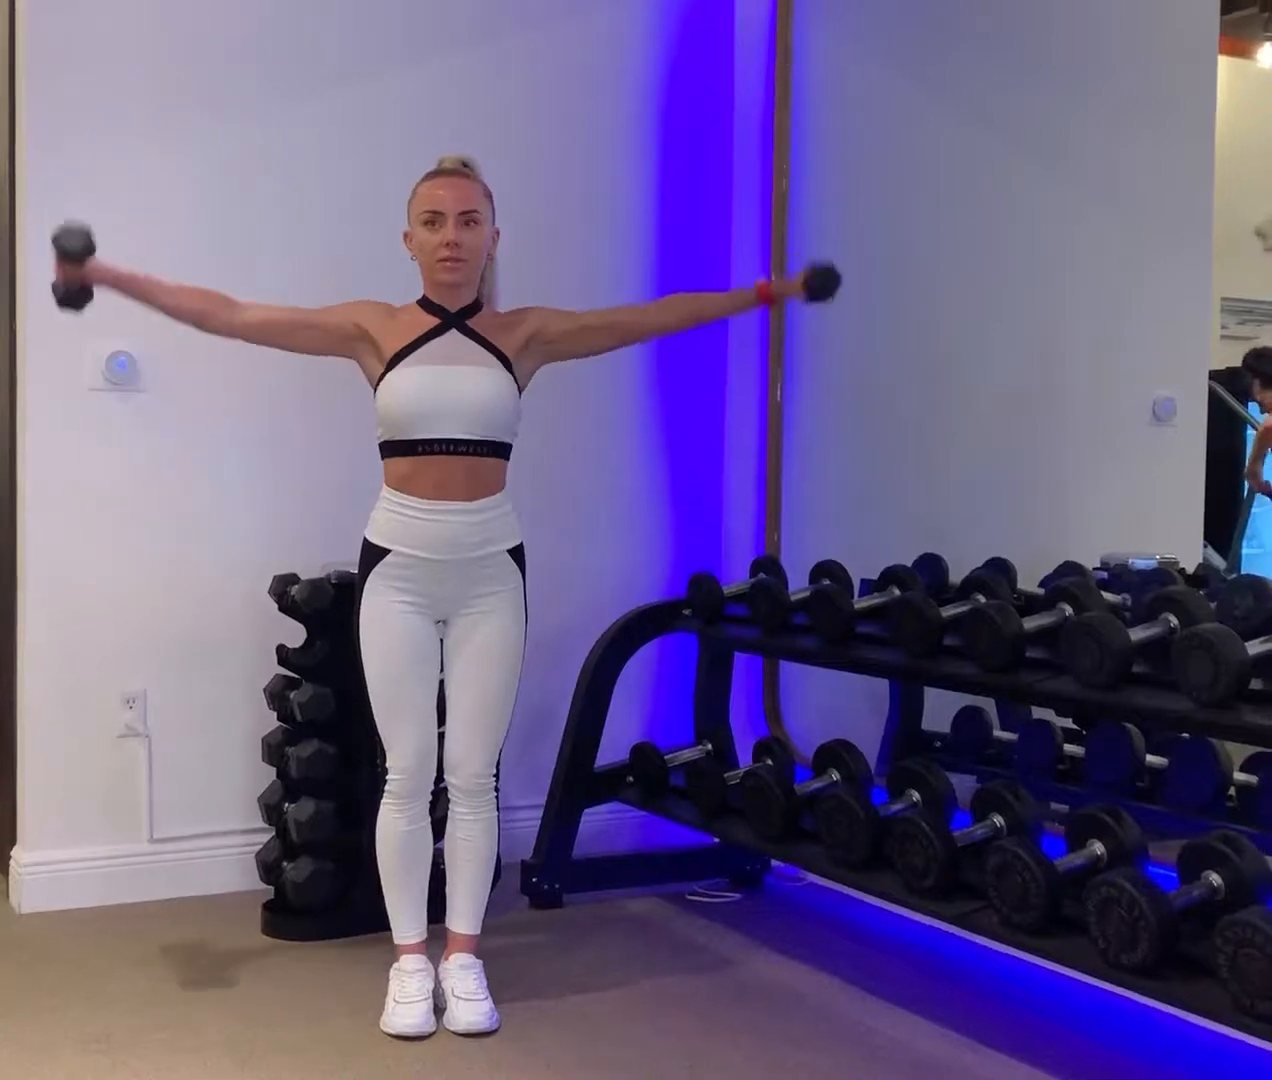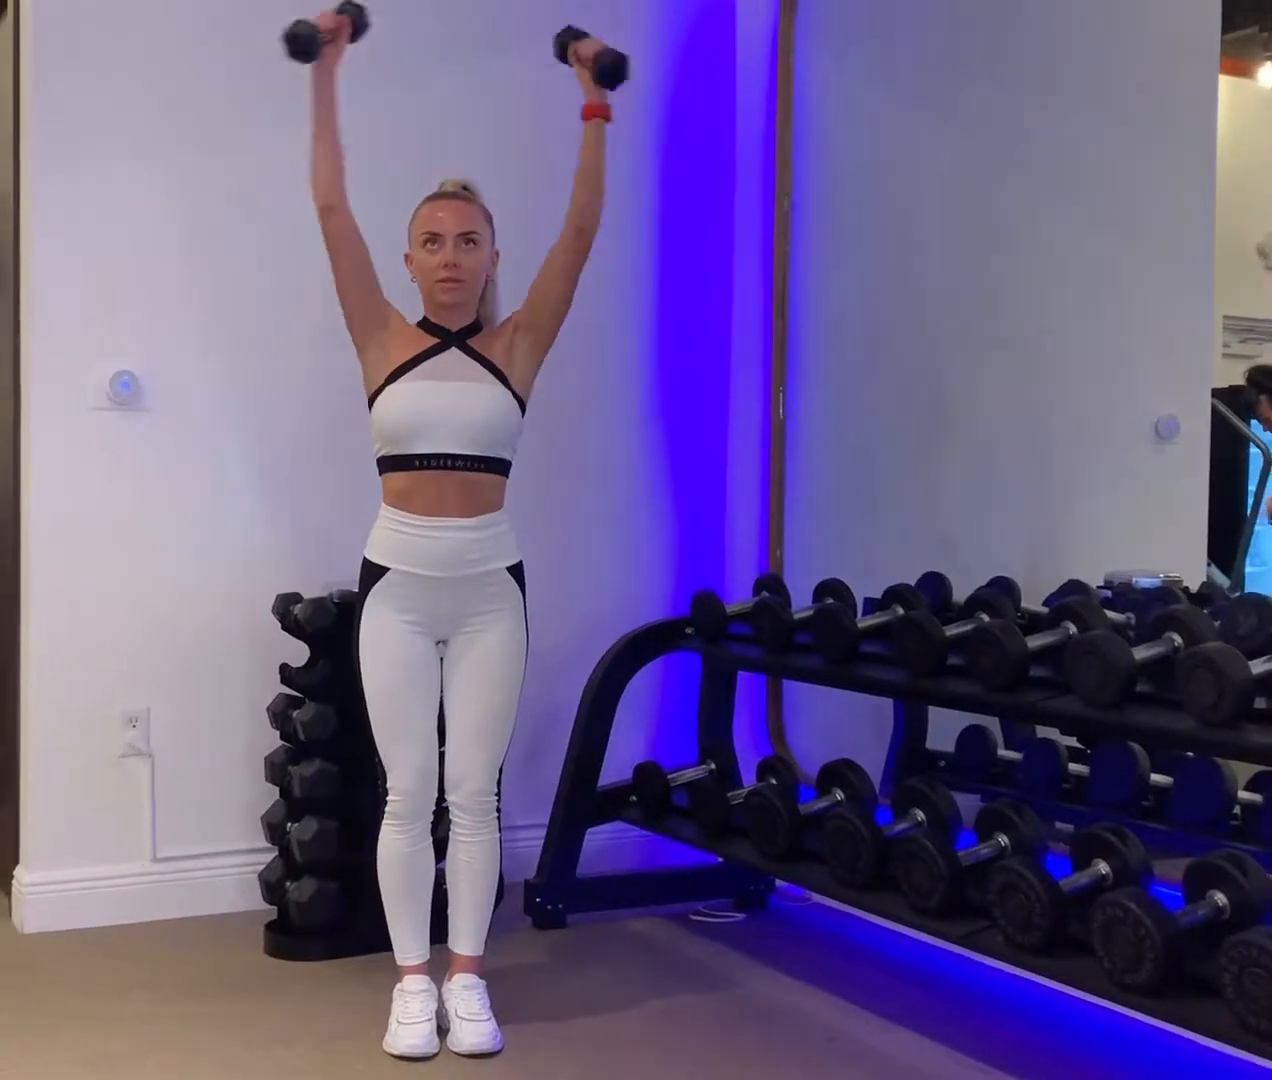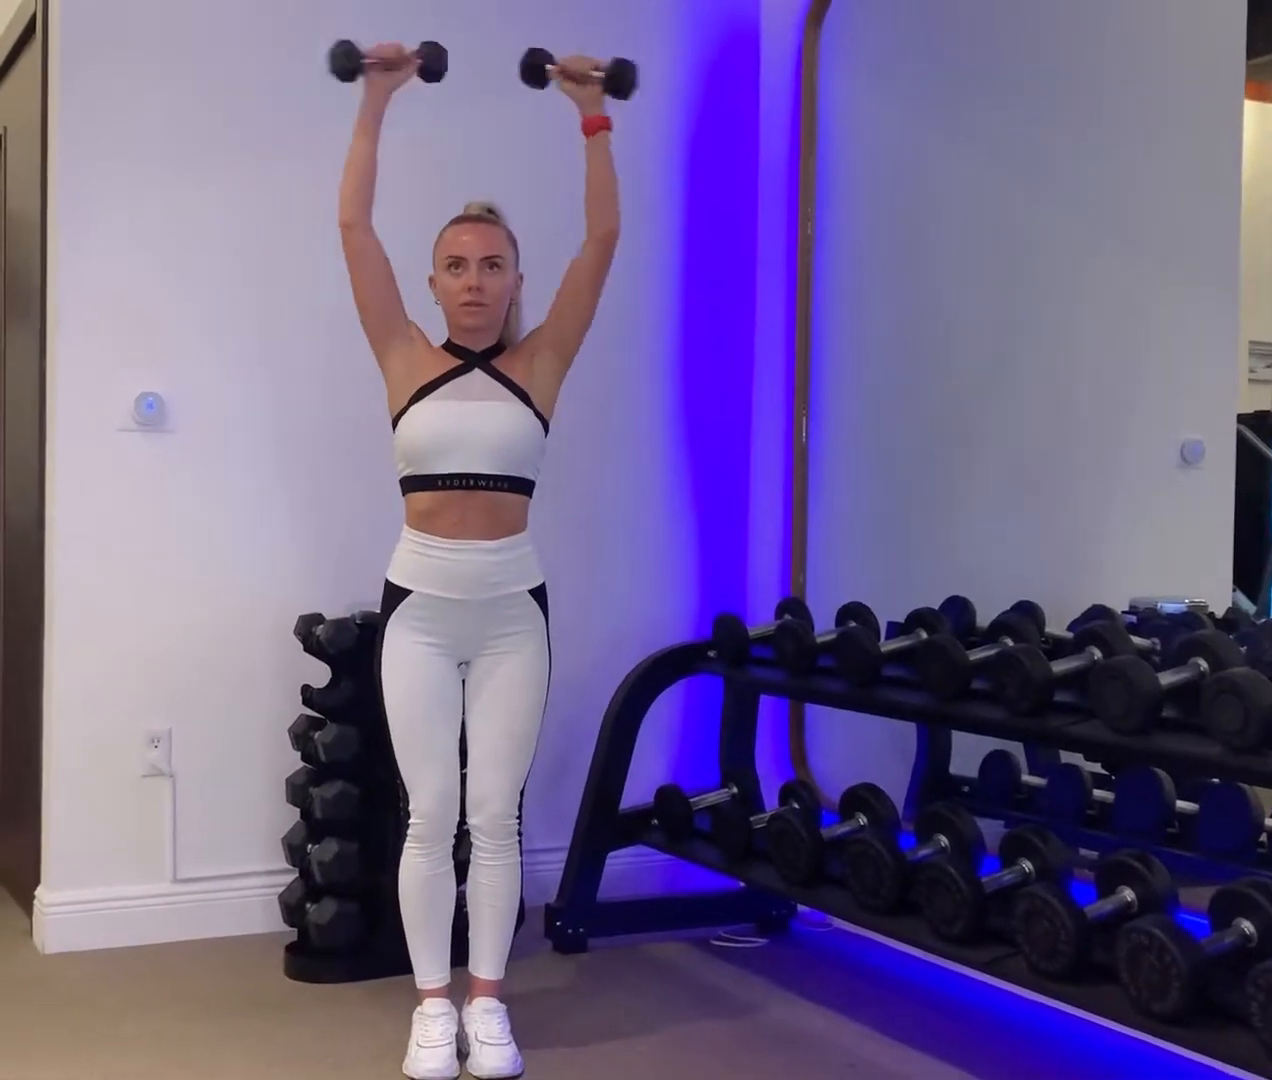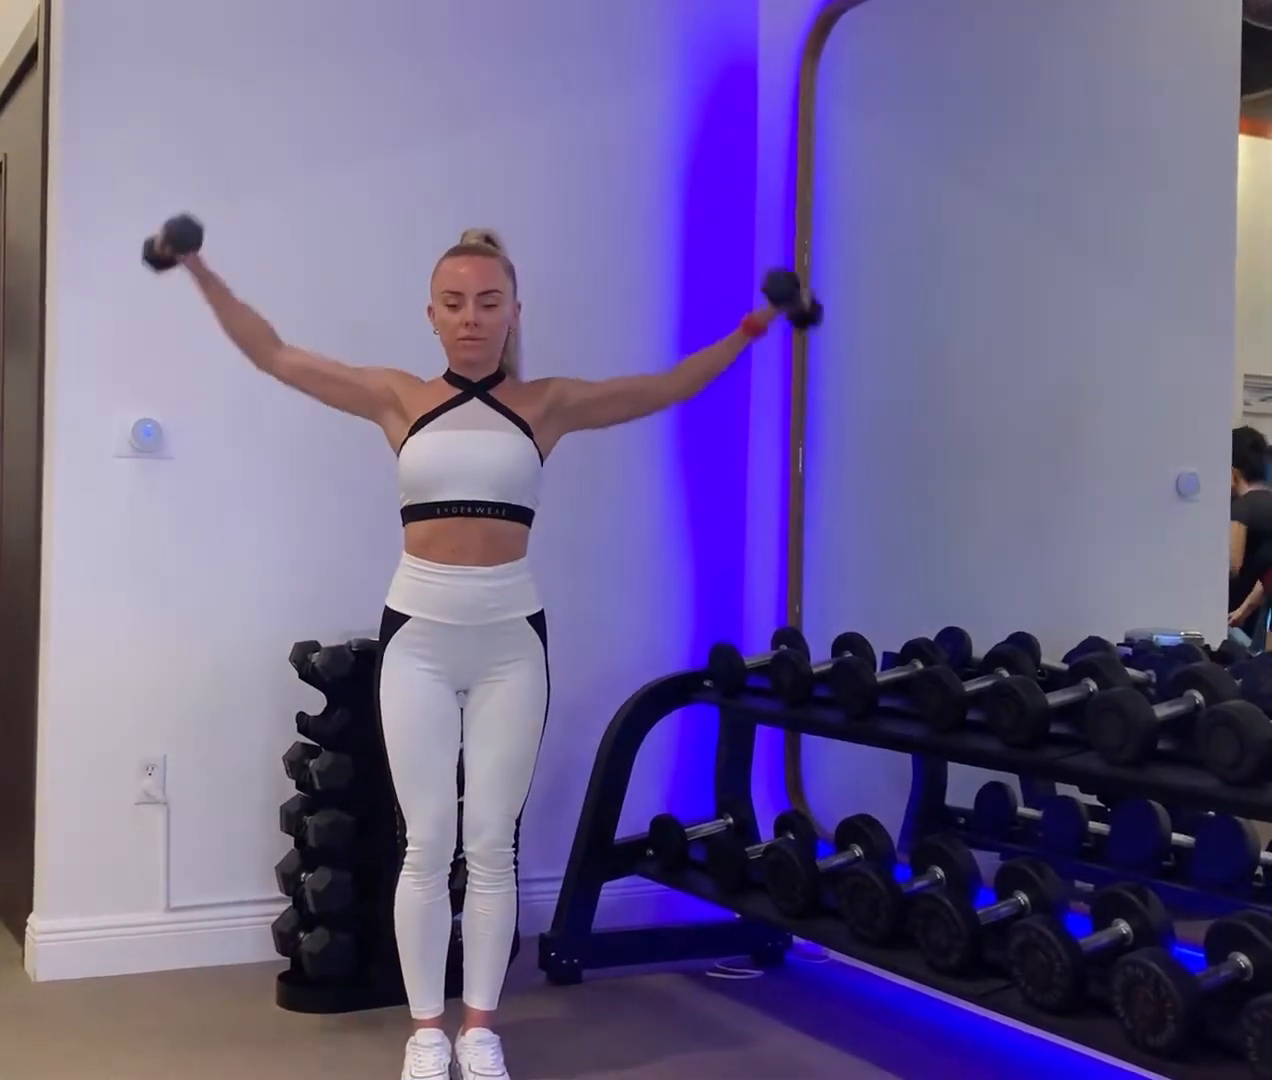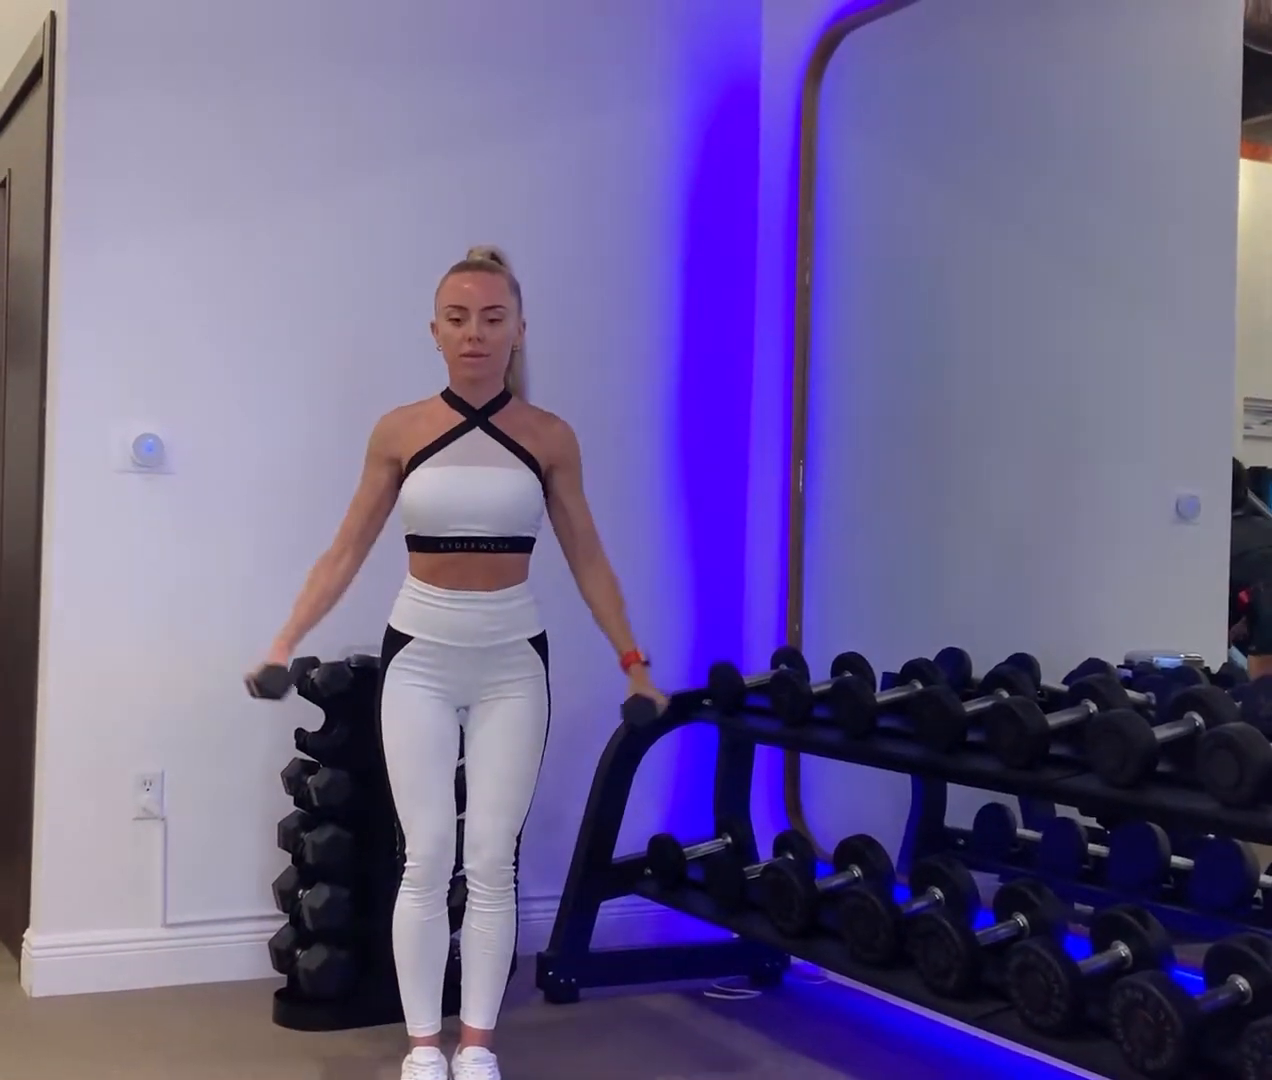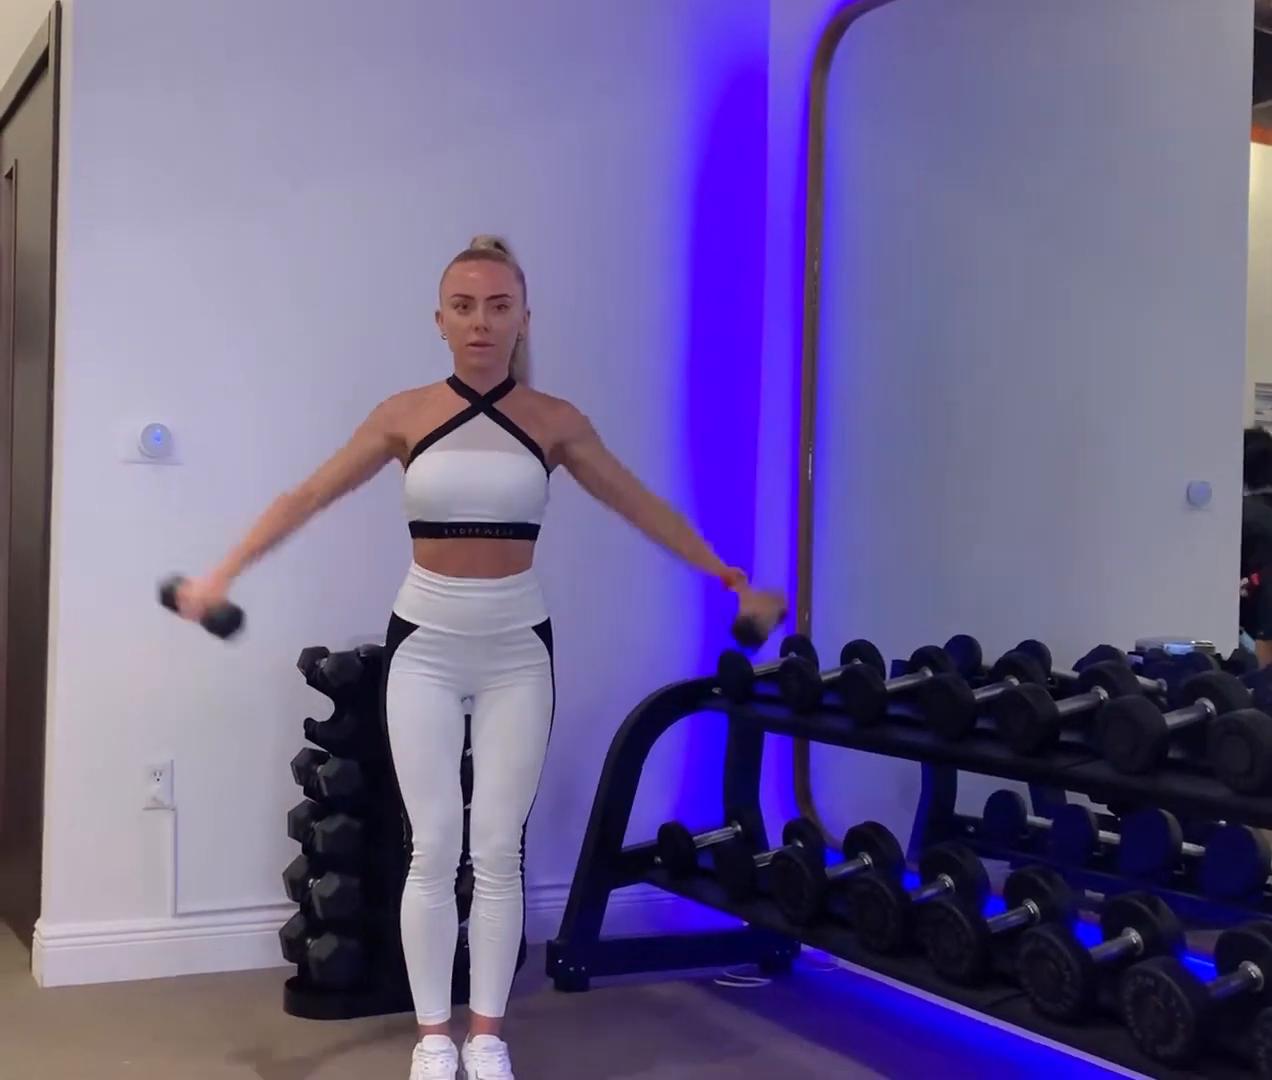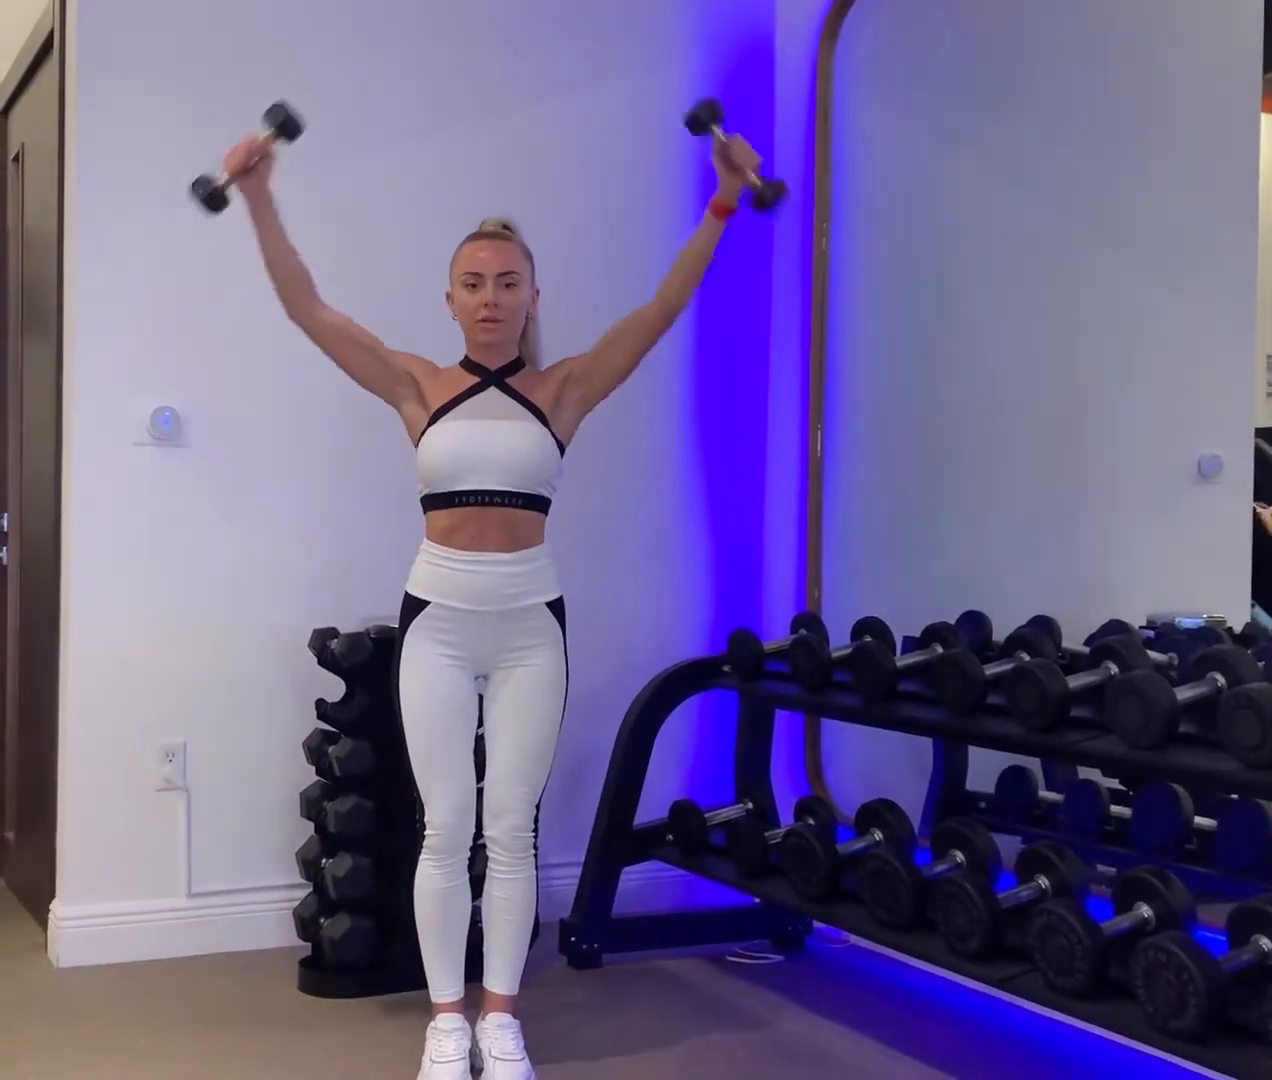
dt=0.7s
person 1, frame 1
left shoulder: (525, 332)
right shoulder: (374, 327)
left elbow: (652, 319)
right elbow: (235, 318)
left wrist: (769, 294)
right wrist: (111, 278)
left hip: (489, 568)
right hip: (398, 564)
left knee: (472, 773)
right knee: (407, 771)
left ankle: (462, 954)
right ankle: (409, 955)
person 1, frame 2
left shoulder: (518, 347)
right shoulder: (381, 342)
left elbow: (582, 226)
right elbow: (331, 211)
left wrist: (592, 104)
left hip: (488, 586)
right hip: (396, 583)
left knee: (474, 793)
right knee: (407, 793)
left ankle: (466, 976)
right ankle: (411, 980)
person 1, frame 3
left shoulder: (539, 365)
right shoulder: (406, 360)
left elbow: (603, 237)
right elbow: (353, 226)
left wrist: (589, 111)
right wrist: (377, 96)
left hip: (511, 608)
right hip: (420, 605)
left knee: (495, 815)
right knee: (431, 815)
person 1, frame 4
left shoulder: (546, 402)
right shoulder: (398, 395)
left elbow: (671, 386)
right elbow: (273, 354)
left wrist: (753, 329)
right wrist: (201, 272)
left hip: (510, 638)
right hip: (418, 635)
left knee: (492, 845)
right knee: (427, 844)
person 1, frame 5
left shoulder: (550, 436)
right shoulder: (400, 431)
left elbow: (587, 559)
right elbow: (347, 550)
left wrist: (632, 659)
right wrist: (285, 638)
left hip: (512, 662)
right hip: (420, 656)
left knee: (493, 861)
right knee: (426, 857)
person 1, frame 6
left shoulder: (554, 420)
right shoulder: (406, 413)
left elbow: (643, 504)
right elbow: (309, 493)
left wrist: (734, 581)
right wrist: (223, 571)
left hip: (516, 648)
right hip: (424, 644)
left knee: (498, 851)
right knee: (433, 849)
person 1, frame 7
left shoulder: (563, 390)
right shoulder: (417, 386)
left elbow: (666, 306)
right elbow: (305, 306)
left wrist: (726, 204)
right wrist: (256, 192)
left hip: (529, 627)
right hip: (437, 622)
left knee: (511, 830)
right knee: (445, 828)
